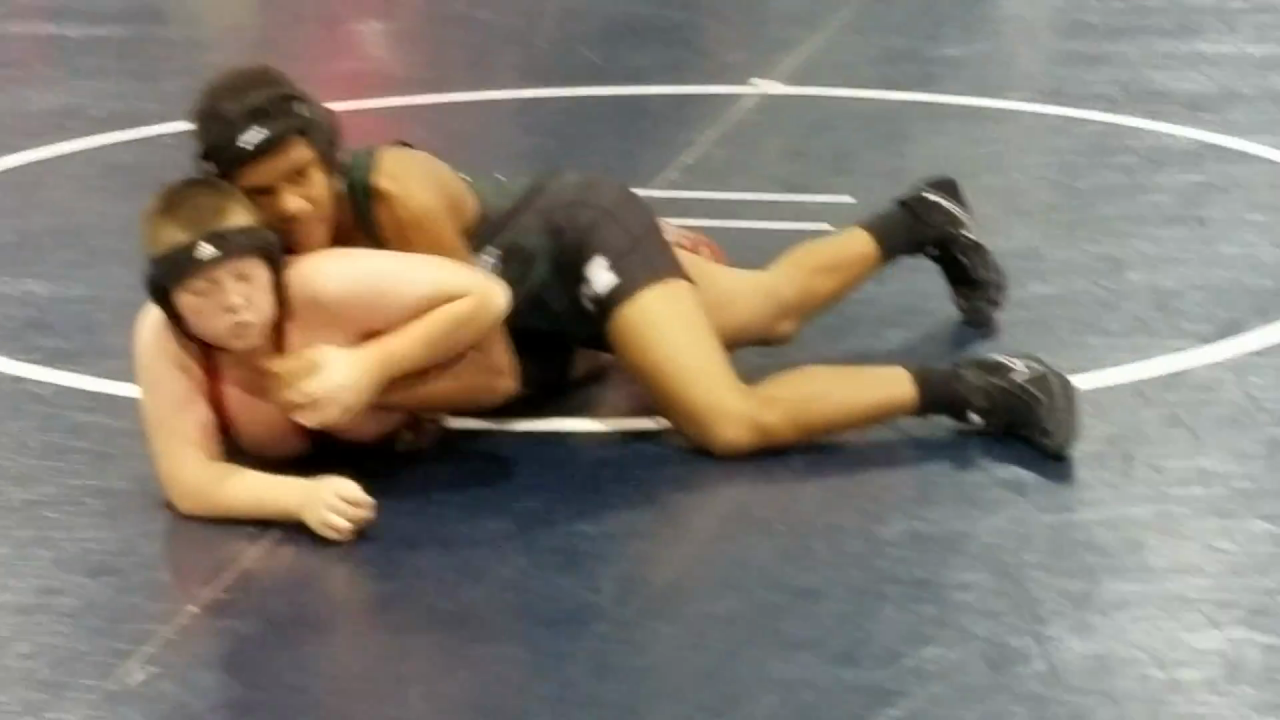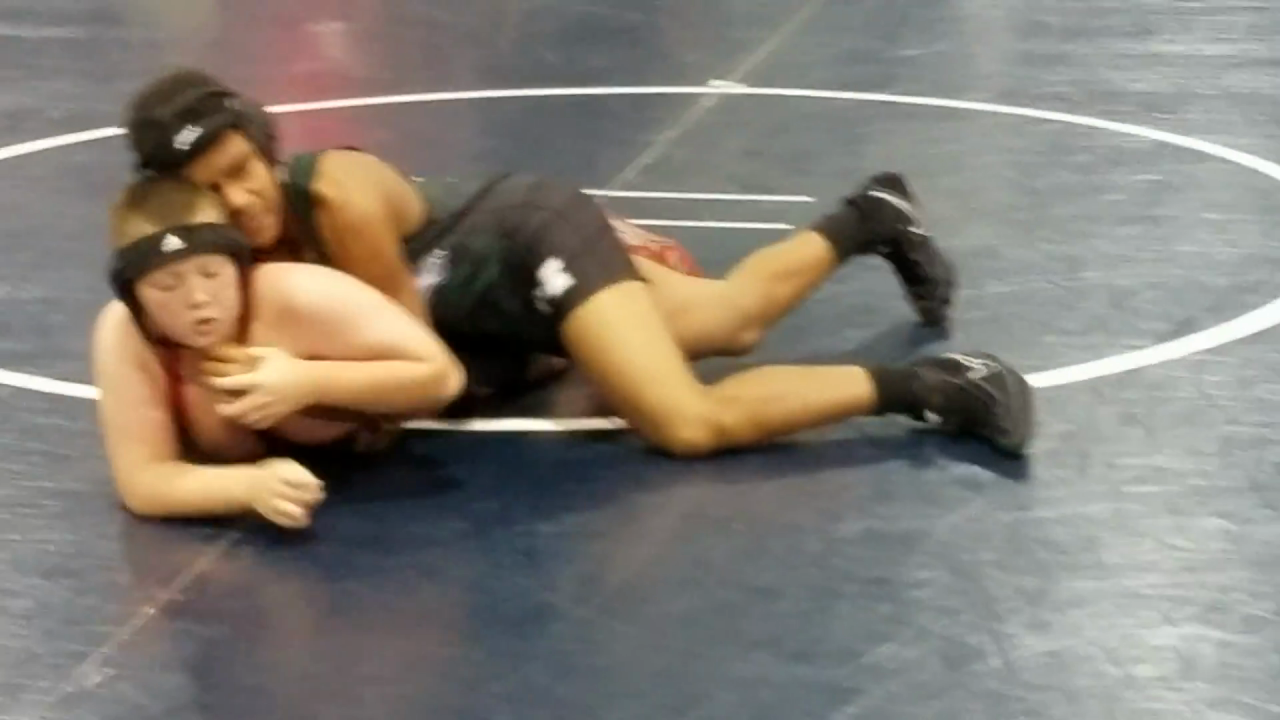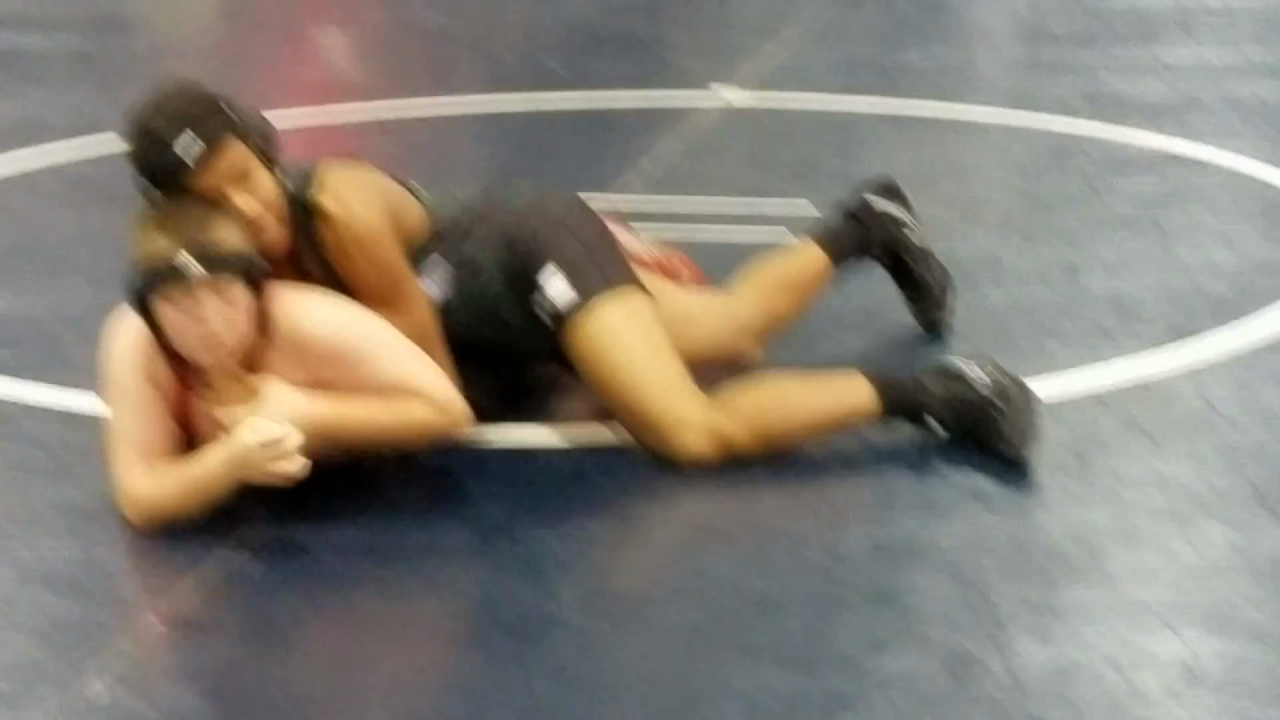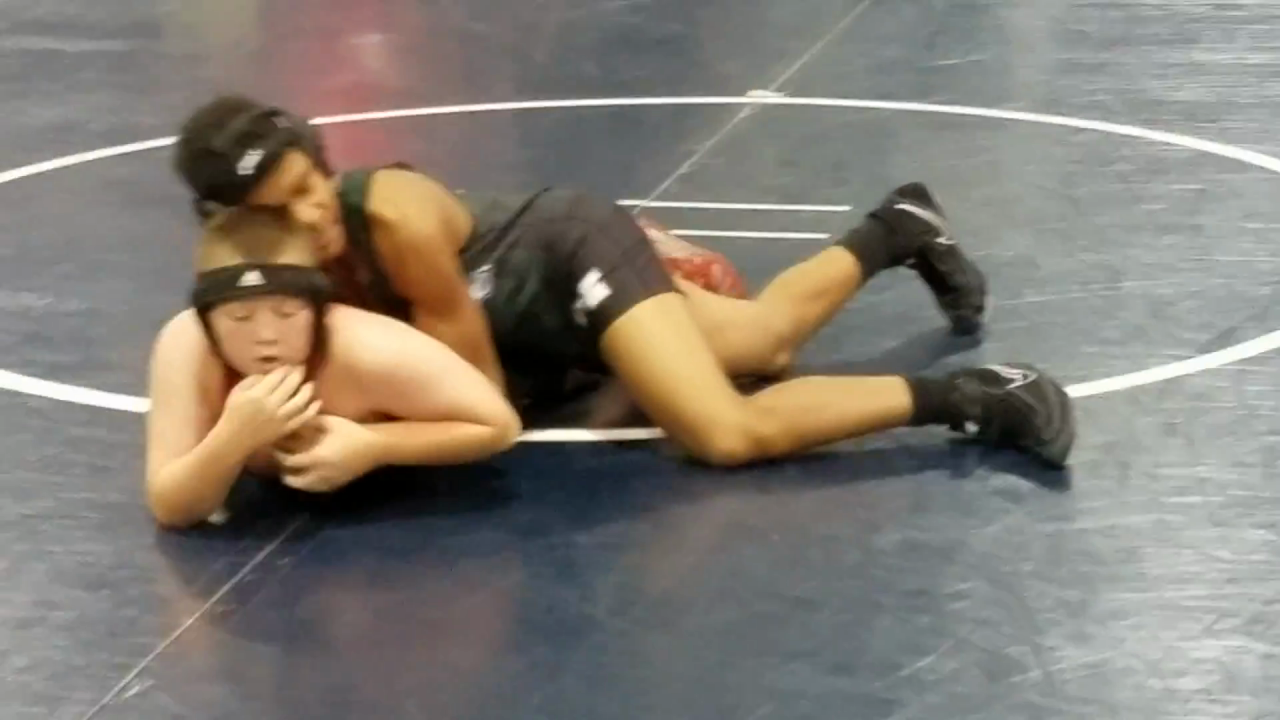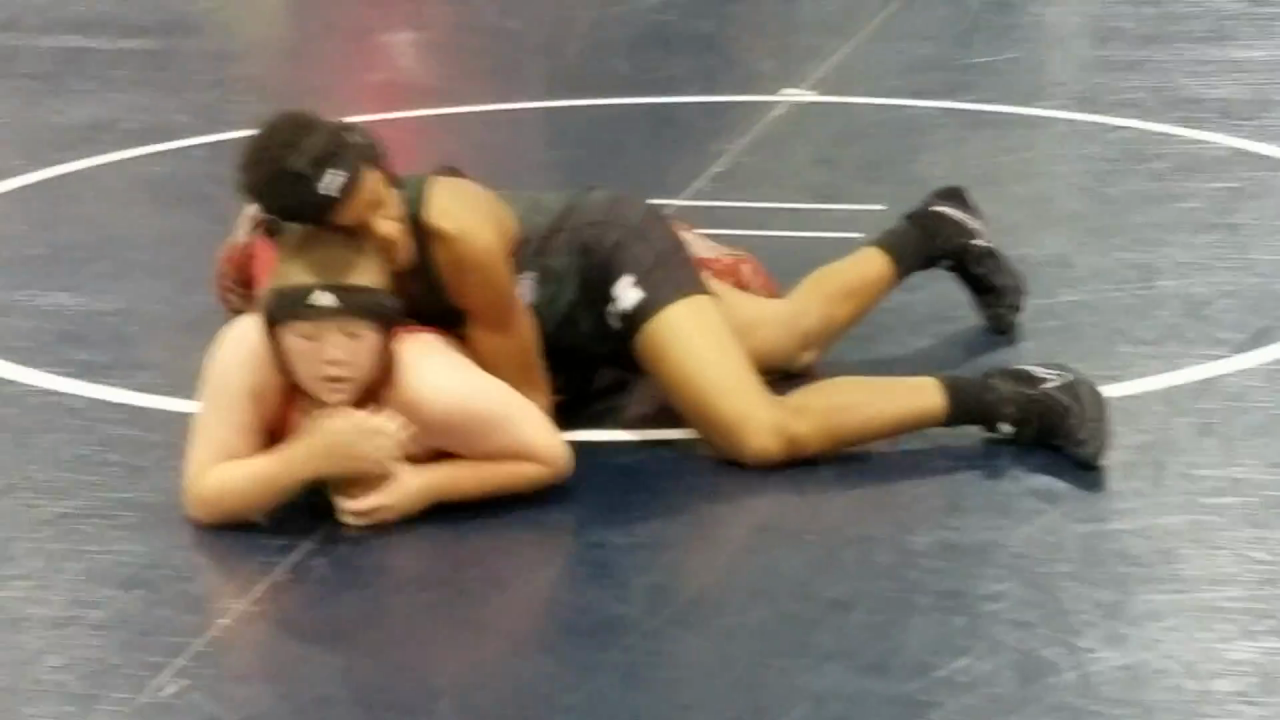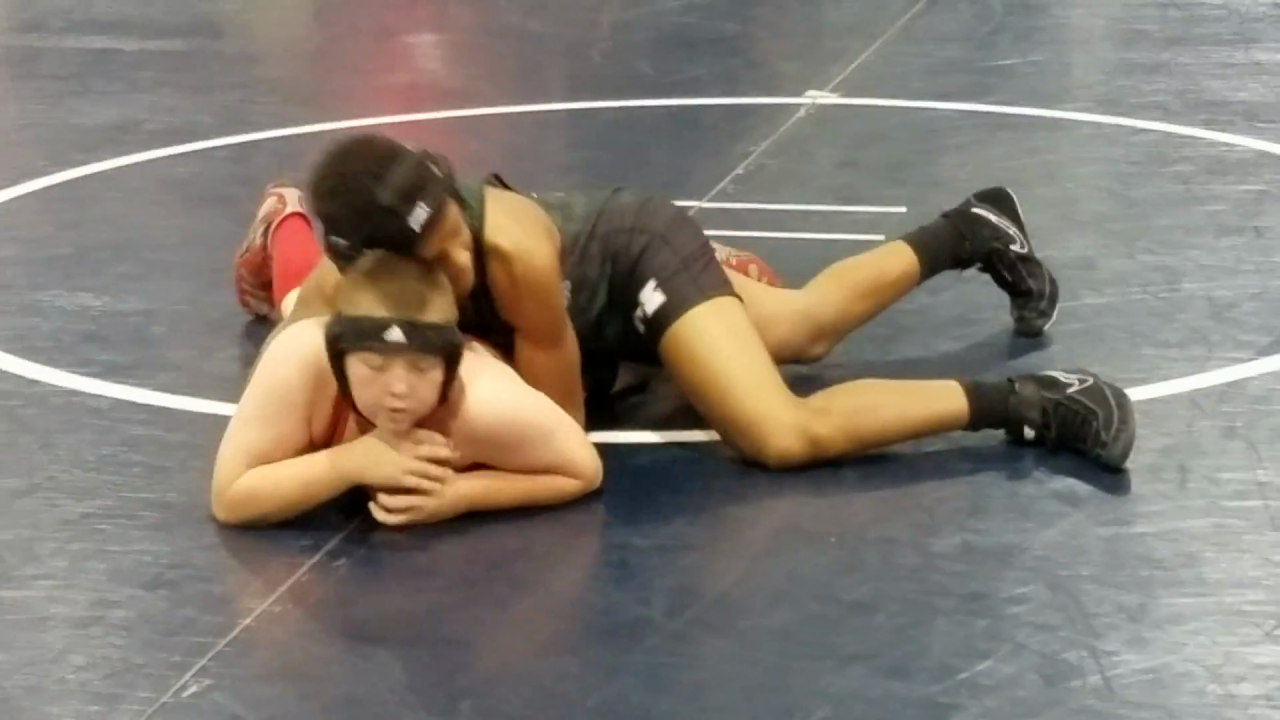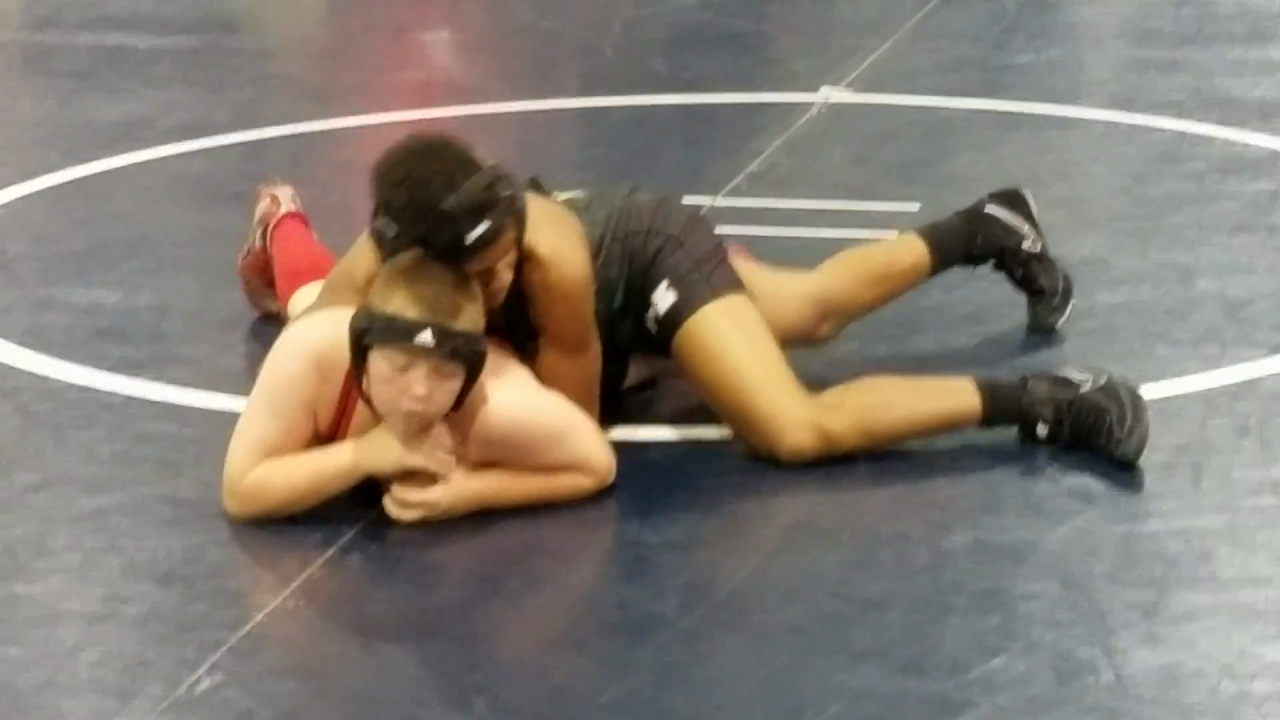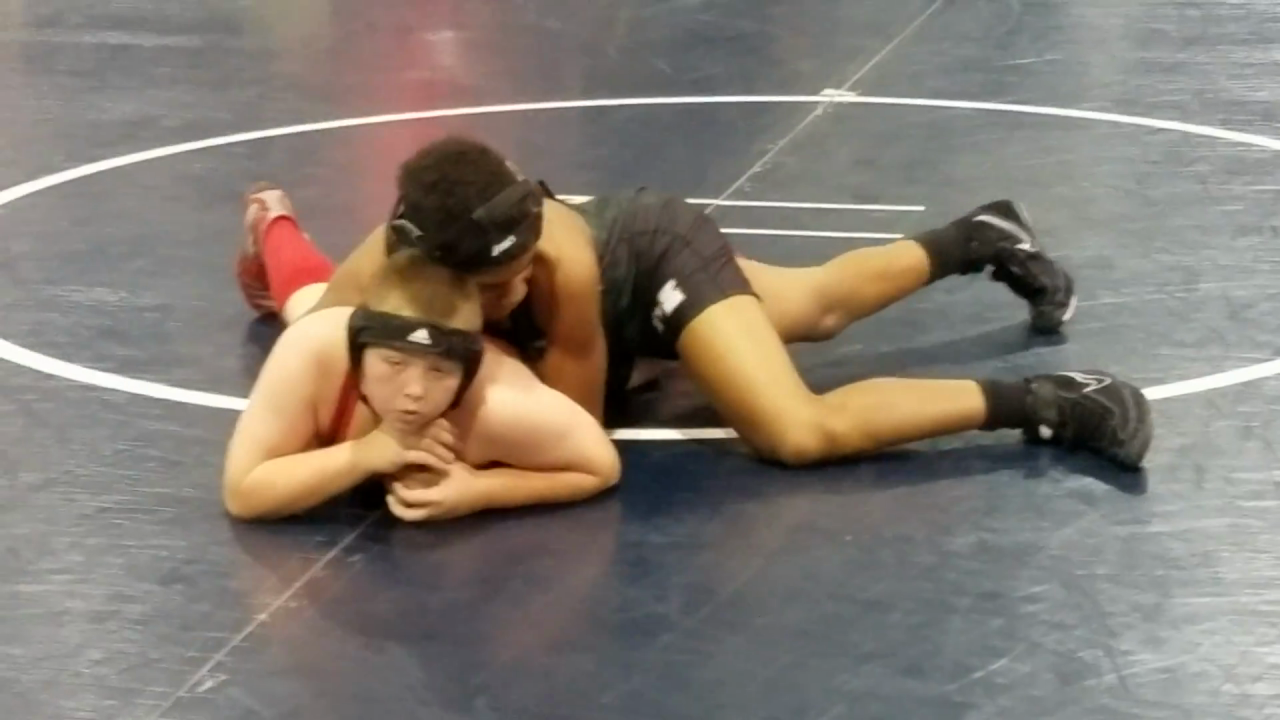
dt=0.1s
person 1, frame 1
left shoulder: (397, 194)
right shoulder: (282, 230)
left elbow: (486, 358)
left hip: (585, 235)
right hip: (538, 266)
left knee: (731, 423)
right knee: (774, 309)
left ankle: (970, 388)
right ankle: (918, 221)
person 1, frame 2
left shoulder: (338, 198)
right shoulder: (231, 241)
left hip: (538, 241)
right hip: (501, 292)
left knee: (692, 424)
right knee: (737, 316)
left ankle: (926, 386)
right ankle: (868, 217)
person 1, frame 3
left shoulder: (342, 210)
left hip: (538, 254)
right hip: (499, 324)
left knee: (696, 434)
right knee: (738, 331)
left ankle: (929, 395)
right ankle: (863, 227)
person 1, frame 4
left shoulder: (395, 217)
left elbow: (480, 387)
left hip: (576, 252)
right hip: (537, 302)
left knee: (728, 435)
right knee: (766, 340)
left ankle: (964, 397)
right ankle: (898, 230)
person 1, frame 5
left shoulder: (453, 228)
left elbow: (528, 396)
left hip: (611, 256)
right hip: (572, 299)
left knee: (762, 436)
right knee: (796, 334)
left ankle: (1000, 398)
right ankle: (933, 233)
person 1, frame 6
left shoulder: (516, 247)
right shoulder: (347, 283)
left elbow: (559, 407)
left hip: (639, 251)
right hip: (597, 274)
left knee: (784, 435)
right knee: (812, 327)
left ankle: (1023, 403)
right ankle: (970, 232)
person 1, frame 7
left shoulder: (549, 253)
right shoulder: (373, 270)
left elbow: (574, 407)
left hip: (652, 250)
right hip: (624, 266)
left knee: (797, 431)
right knee: (819, 303)
left ankle: (1039, 401)
right ankle: (981, 231)
person 1, frame 8
left shoulder: (555, 255)
right shoulder: (386, 269)
left elbow: (579, 407)
left hip: (664, 249)
right hip: (617, 265)
left knee: (798, 430)
right knee: (822, 306)
left ankle: (1043, 401)
right ankle: (979, 240)
person 2, frame 1
left shoulder: (322, 290)
right shoulder: (161, 337)
left elbow: (488, 298)
right elbow: (188, 484)
left wrist: (367, 365)
right wrist: (302, 495)
person 2, frame 2
left shoulder: (292, 296)
right shoulder: (122, 333)
left elbow: (442, 377)
right elbow: (142, 484)
left wrist: (306, 383)
right wrist: (253, 486)
person 2, frame 3
left shoulder: (311, 327)
right shoulder: (134, 346)
left elbow: (451, 414)
right elbow: (139, 499)
left wrist: (311, 416)
right wrist: (231, 462)
person 2, frame 4
left shoulder: (367, 352)
right shoulder: (186, 348)
left elbow: (501, 427)
right elbow: (167, 505)
left wrist: (371, 446)
right wrist: (237, 434)
person 2, frame 5
left shoulder: (432, 388)
right shoulder: (246, 355)
left elbow: (552, 457)
right elbow: (201, 501)
left wrist: (429, 486)
right wrist: (312, 456)
person 2, frame 6
left shoulder: (481, 403)
right shoulder: (301, 359)
left elbow: (584, 472)
right elbow: (228, 499)
left wrist: (463, 494)
right wrist: (355, 463)
right ankle: (280, 216)
person 2, frame 7
left shoulder: (494, 406)
right shoulder: (318, 353)
left elbow: (598, 468)
right elbow: (239, 493)
left wrist: (475, 491)
right wrist: (365, 461)
person 2, frame 8
left shoulder: (496, 404)
right shoulder: (316, 353)
left elbow: (602, 469)
right elbow: (241, 494)
left wrist: (478, 490)
right wrist: (365, 455)
right ankle: (272, 224)
